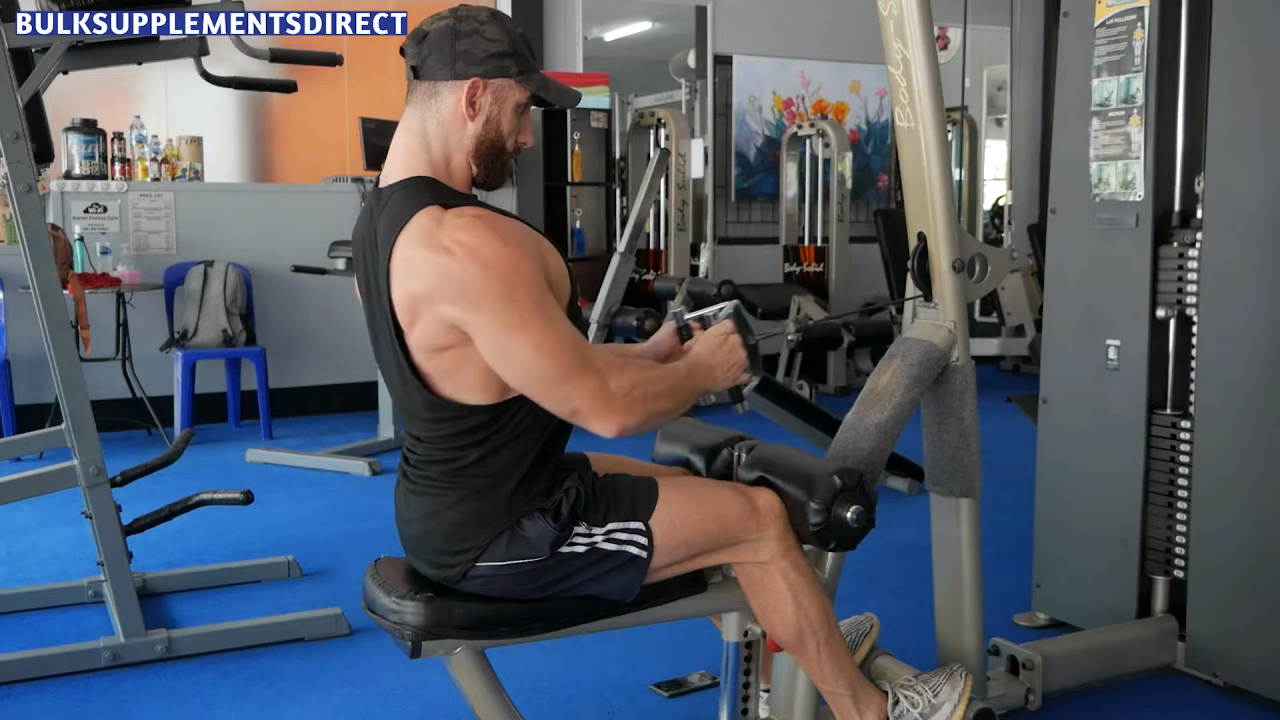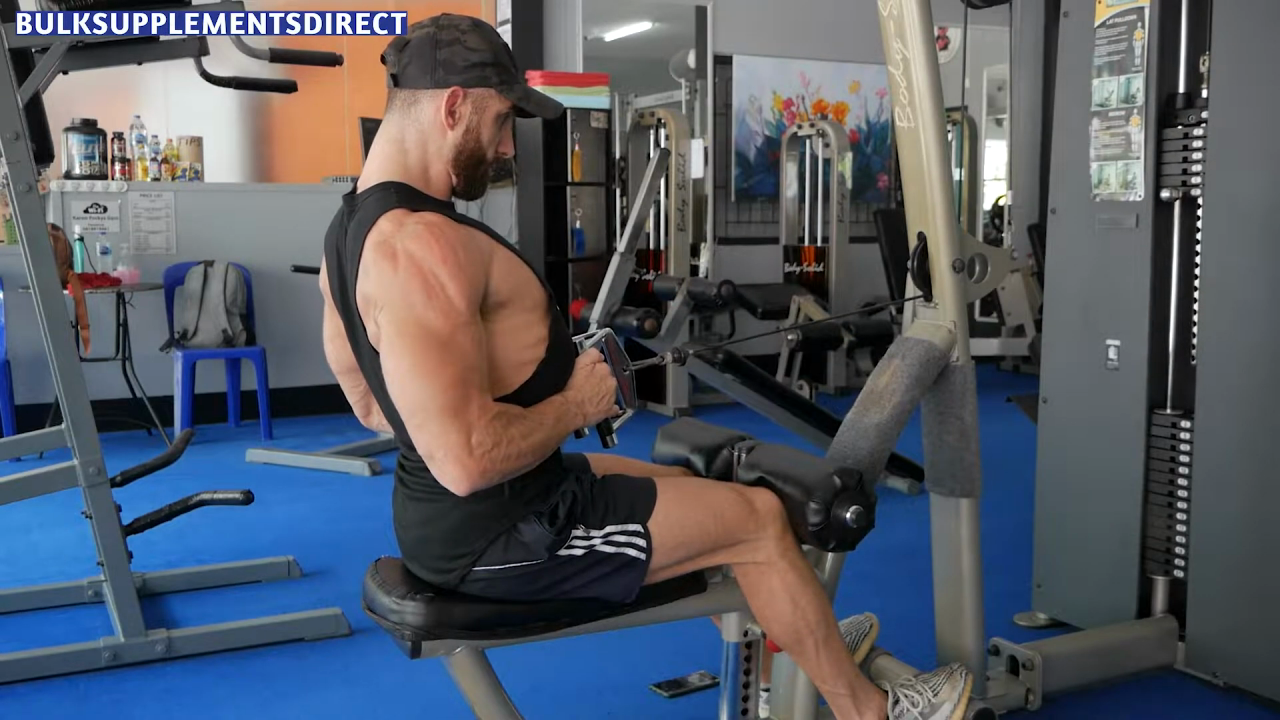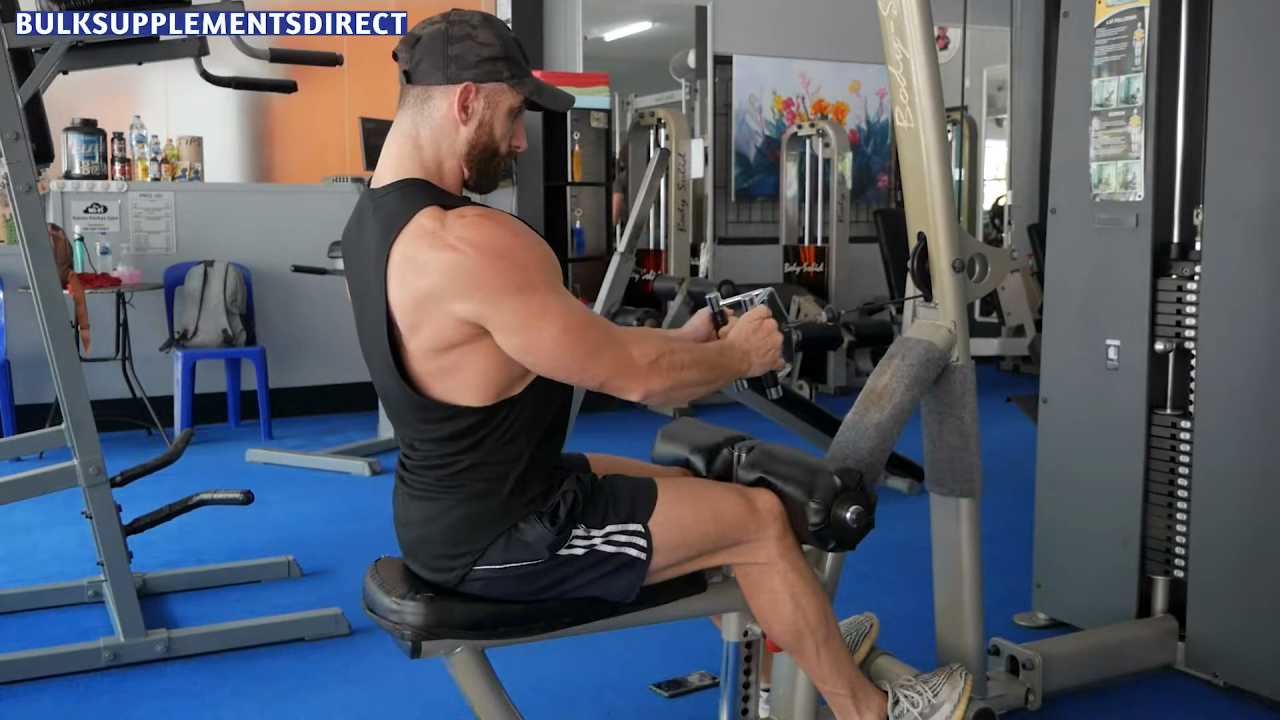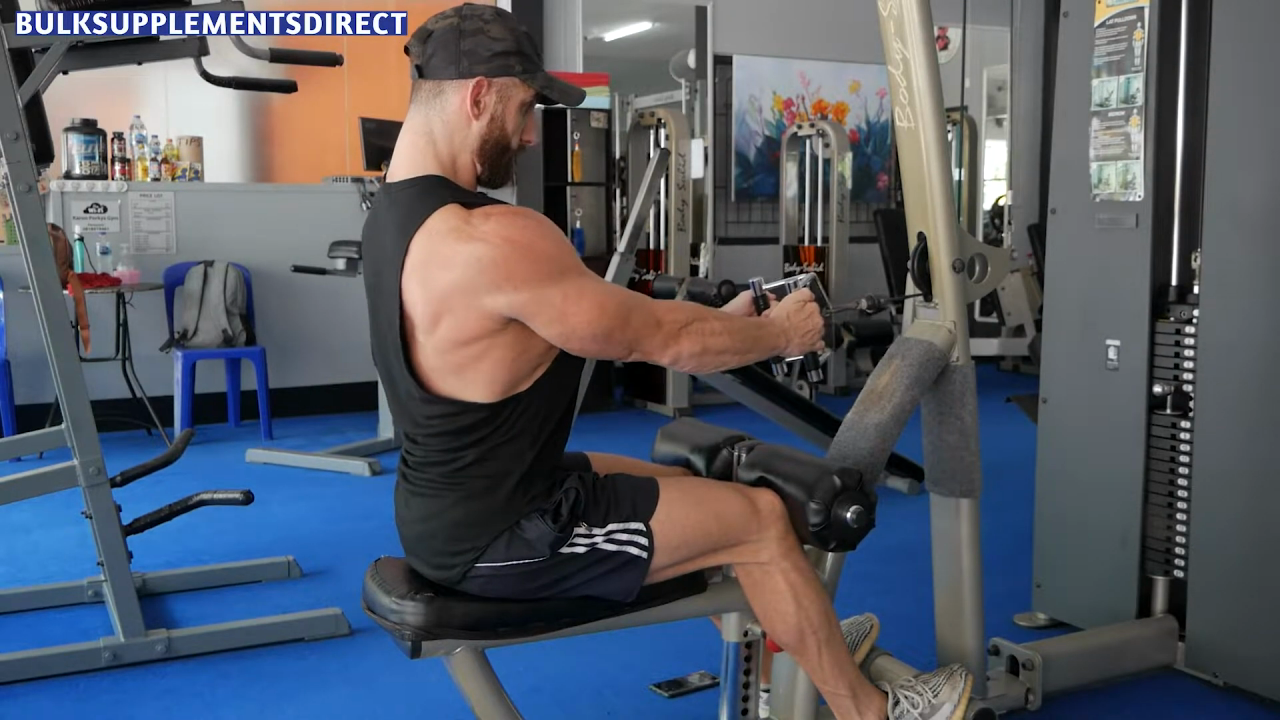
dt=1s
person 1, frame 1
left shoulder: (387, 215)
right shoulder: (465, 244)
right elbow: (607, 406)
left wrist: (642, 356)
right wrist: (705, 370)
left hip: (452, 502)
right hip: (503, 531)
left knee: (690, 488)
right knee: (759, 519)
left ankle: (806, 645)
person 1, frame 2
left shoulder: (355, 226)
right shoulder: (420, 247)
right elbow: (467, 460)
left wrist: (550, 378)
right wrist: (575, 403)
left hip: (442, 515)
right hip: (501, 533)
left knee: (688, 487)
right knee: (758, 518)
left ankle: (801, 647)
person 1, frame 3
left shoulder: (379, 217)
right shoulder: (467, 243)
right elbow: (632, 376)
left wrist: (680, 342)
right wrist: (741, 355)
left hip: (448, 506)
right hip: (501, 533)
left knee: (687, 487)
right knee: (758, 519)
left ankle: (803, 648)
person 1, frame 4
left shoulder: (397, 209)
right shoulder: (488, 241)
right elbow: (663, 338)
left wrist: (729, 321)
right wrist: (780, 333)
left hip: (448, 505)
right hip: (502, 531)
left knee: (692, 488)
right knee: (760, 519)
left ankle: (807, 649)
